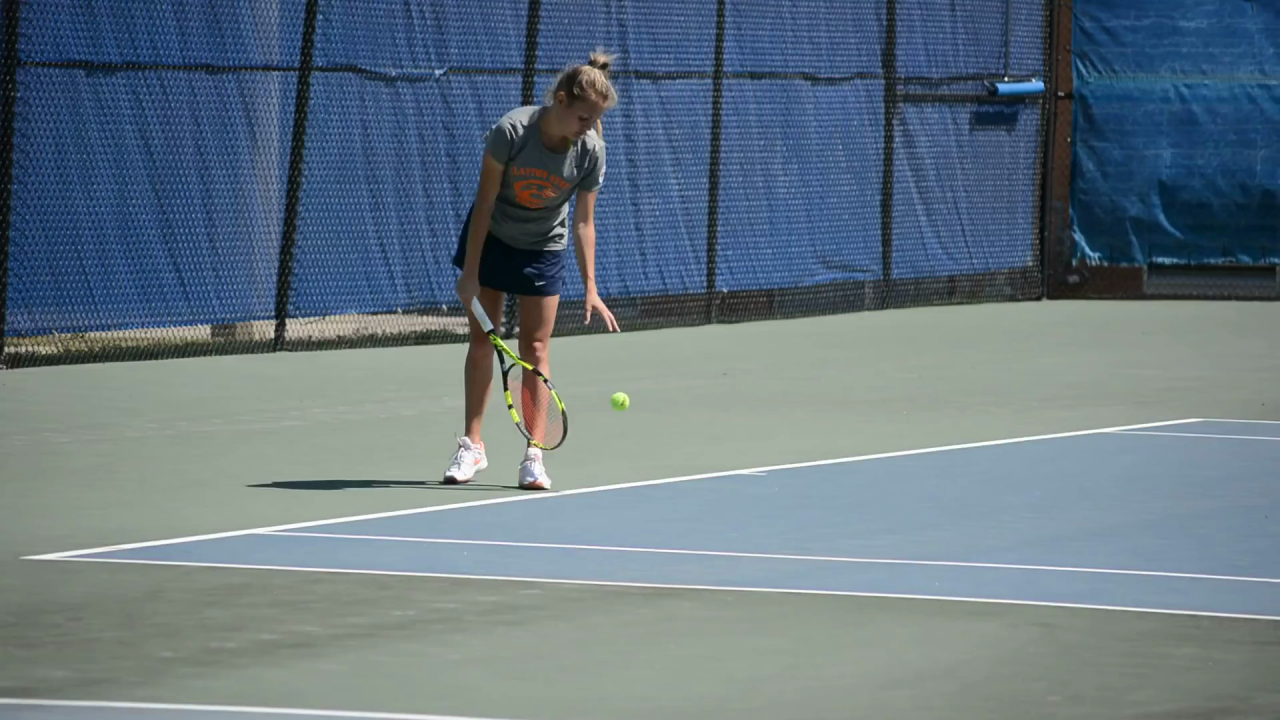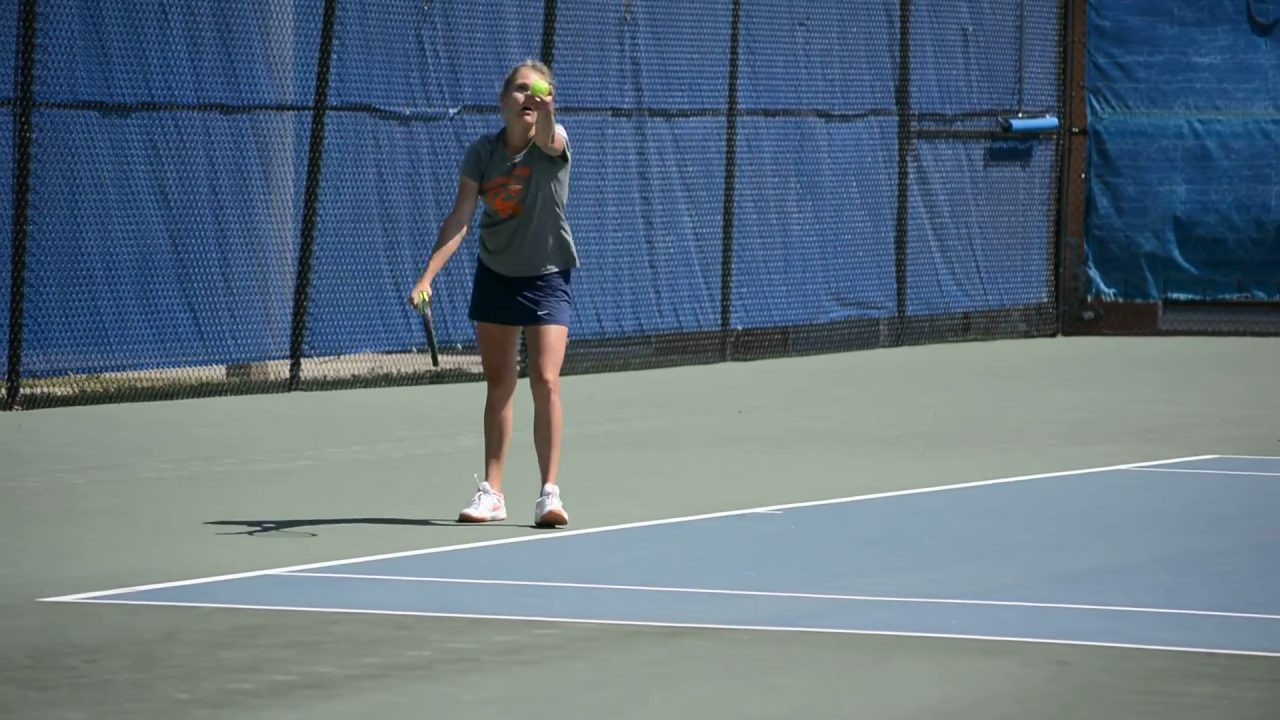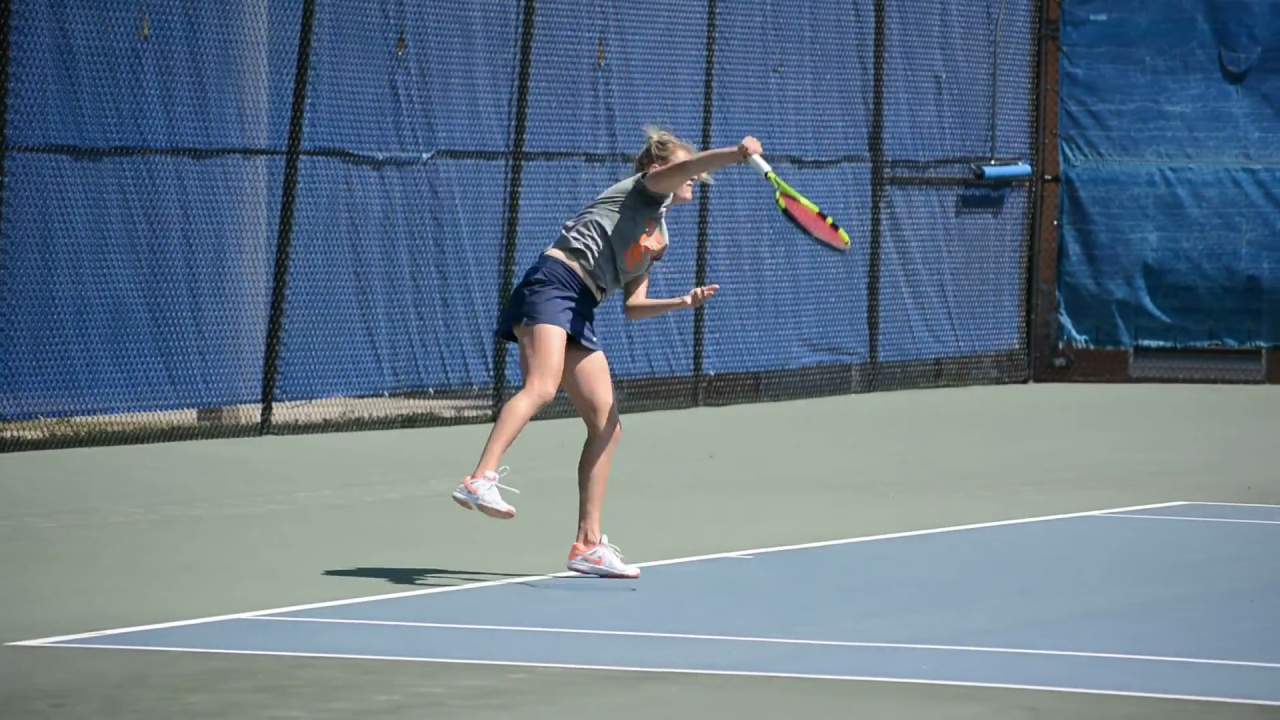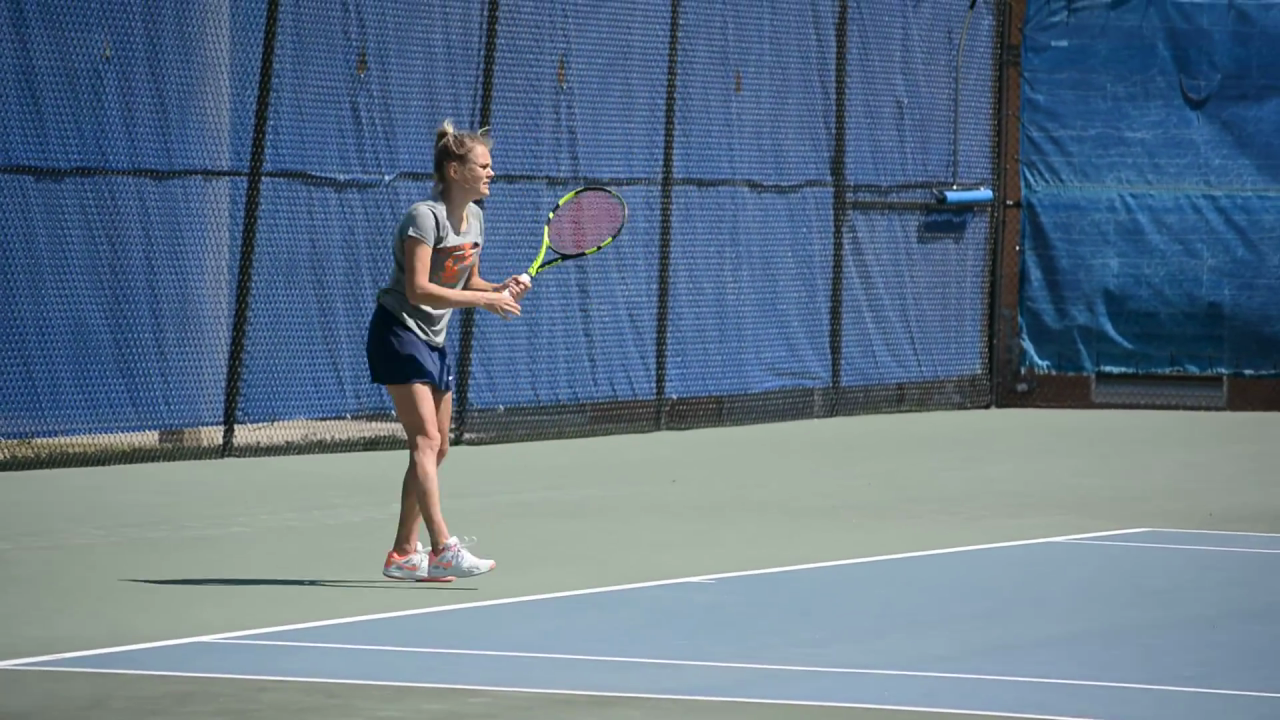
dt=1s
person 1, frame 1
left shoulder: (591, 150)
right shoulder: (511, 130)
left elbow: (584, 222)
right elbow: (485, 202)
left wrist: (590, 288)
right wrist: (470, 273)
left hip: (543, 249)
right hip: (490, 239)
left knee: (536, 350)
right knee: (481, 342)
left ankle: (533, 457)
right ankle: (471, 445)
person 1, frame 2
left shoulder: (553, 147)
right shoulder: (480, 152)
left elbow: (553, 136)
right elbow: (458, 222)
left wrist: (546, 99)
right wrist: (427, 276)
left hip: (546, 278)
right hip: (496, 277)
left knee: (546, 381)
right knee: (499, 385)
left ankle: (549, 494)
right ankle: (490, 492)
person 1, frame 3
left shoulder: (655, 235)
right shoulder: (645, 189)
left elbow: (631, 302)
right elbow: (679, 164)
left wrist: (682, 302)
right wrist: (735, 151)
left hip: (576, 308)
right hip: (551, 285)
left knee: (605, 422)
right knee: (540, 387)
left ankle: (588, 545)
right ankle: (480, 479)
person 1, frame 4
left shoulder: (472, 215)
right shoulder: (424, 216)
left elbow: (471, 285)
right elbow: (417, 289)
left wrist: (504, 291)
right wrist: (484, 301)
left hip: (430, 338)
right hip: (399, 333)
left knee: (434, 448)
right knee: (425, 441)
left ankle: (405, 553)
right ankle: (441, 547)
